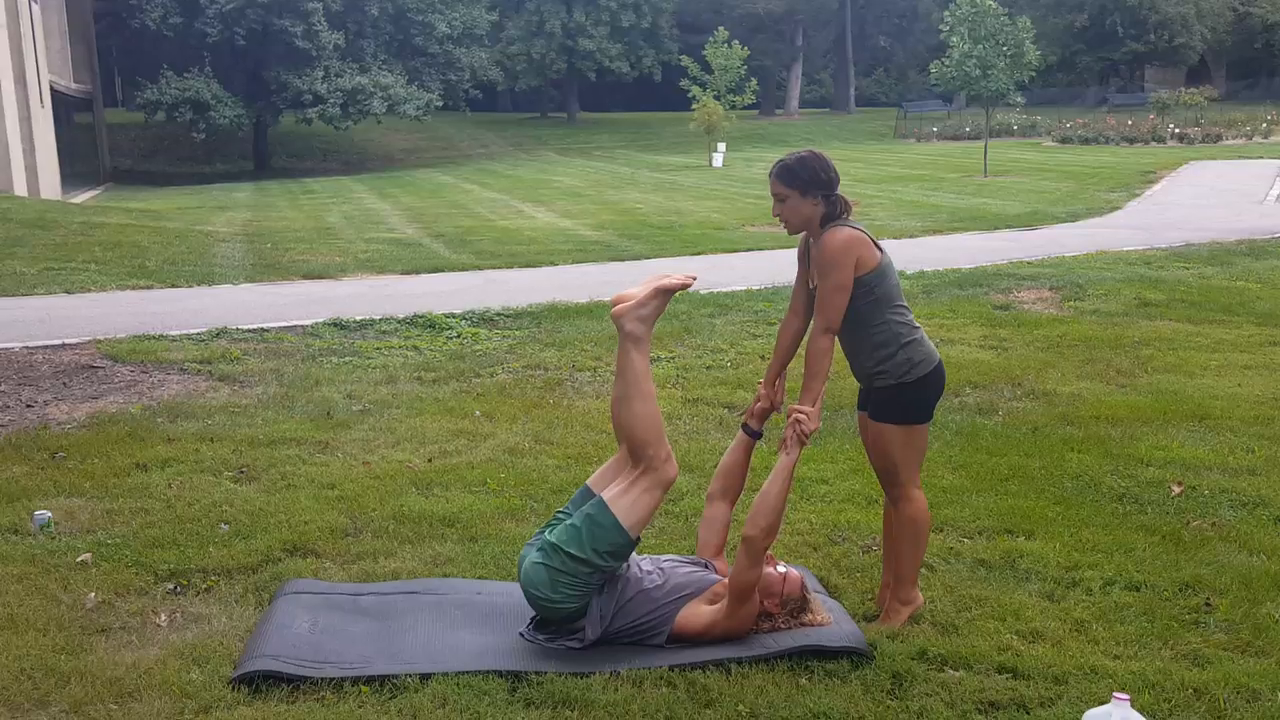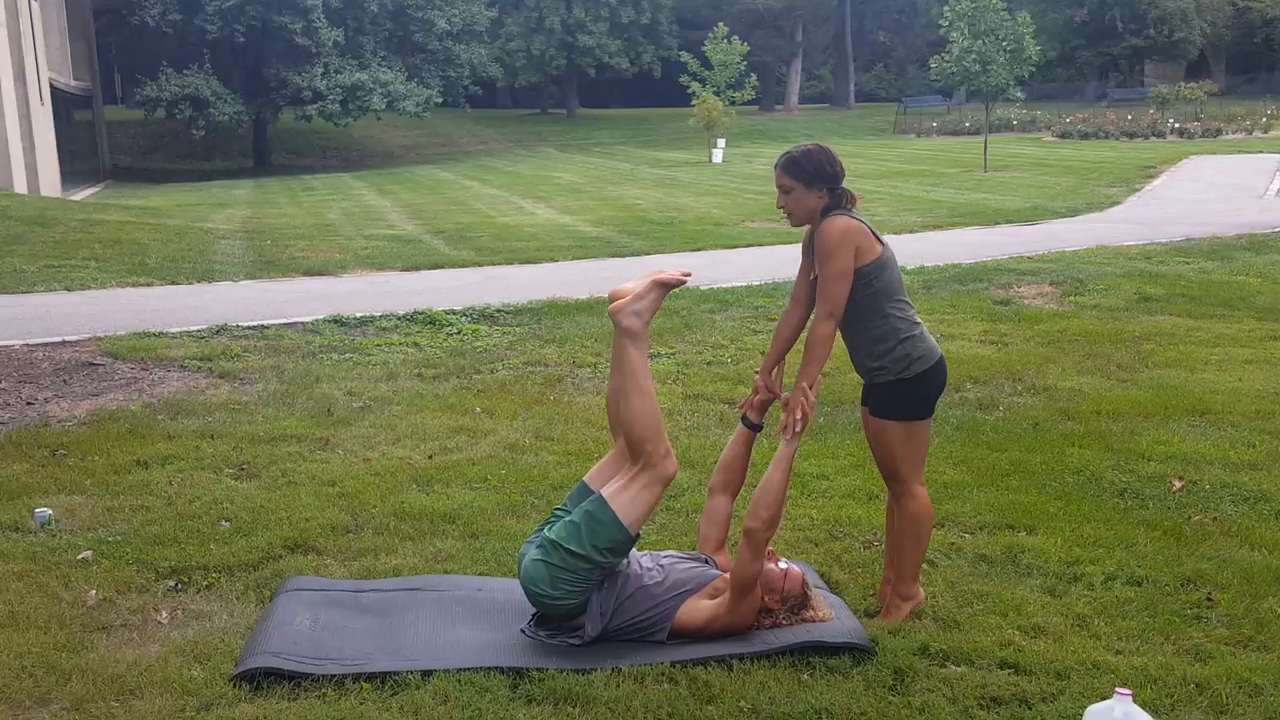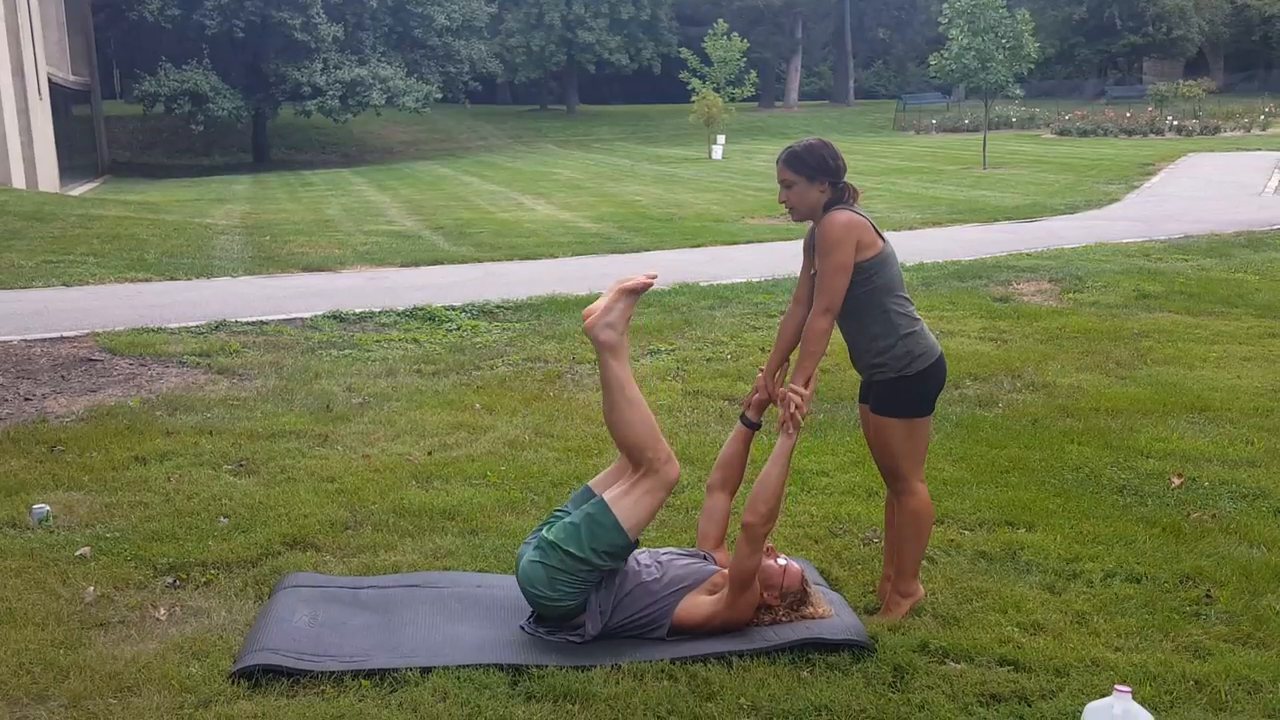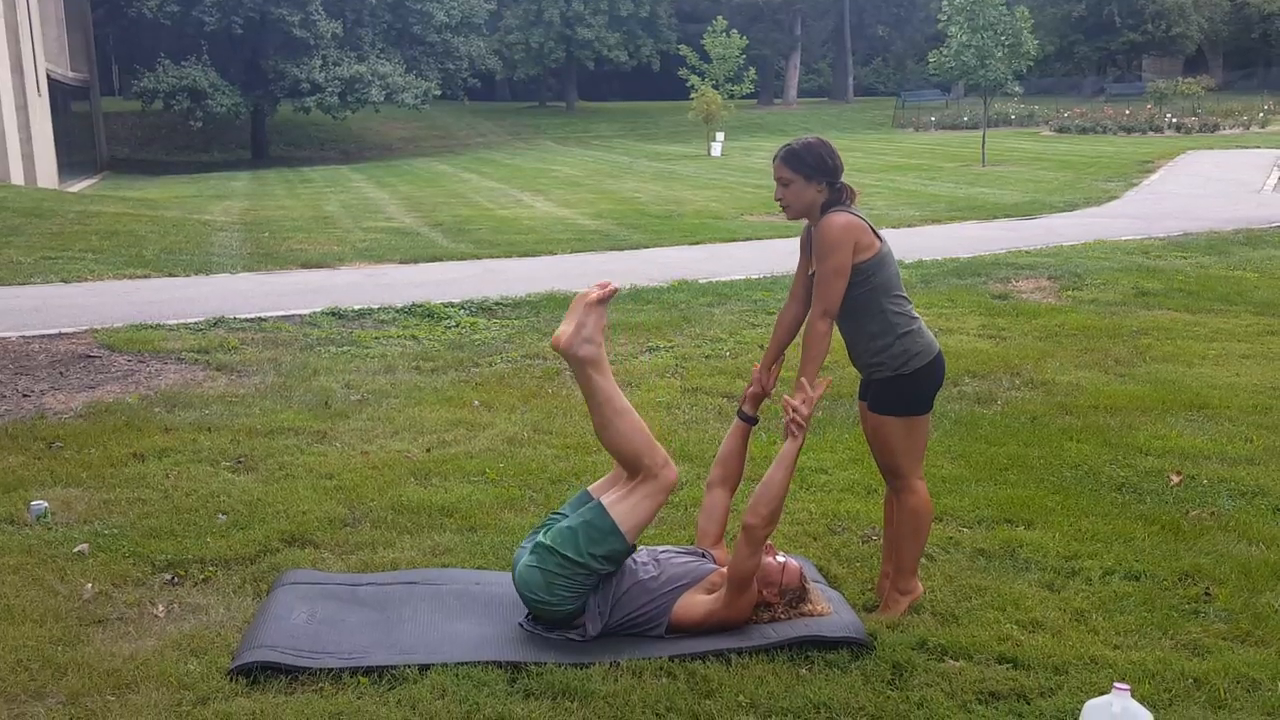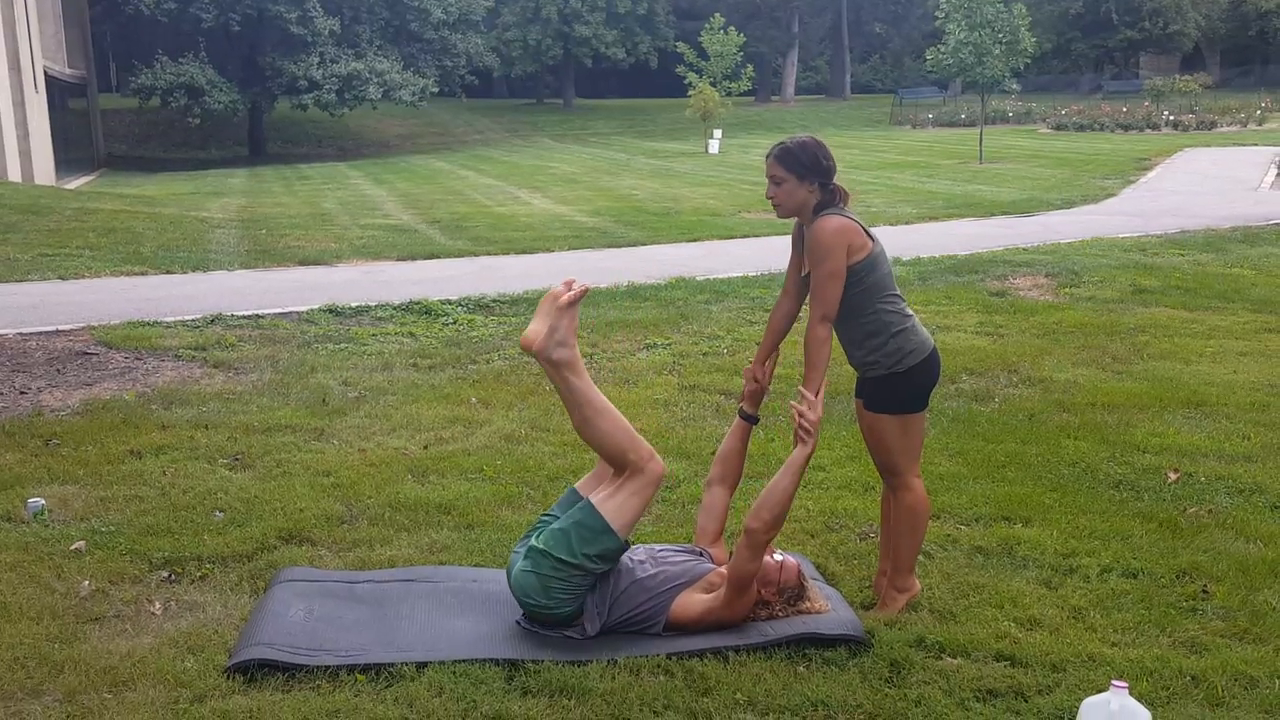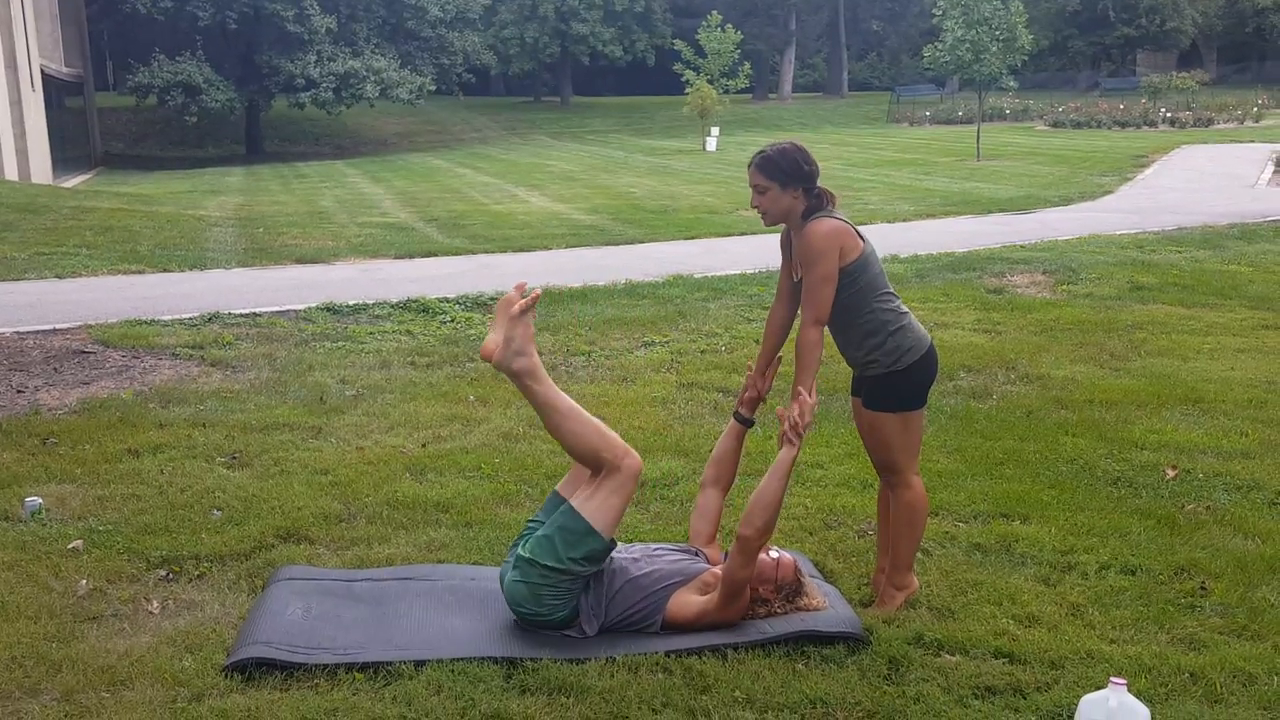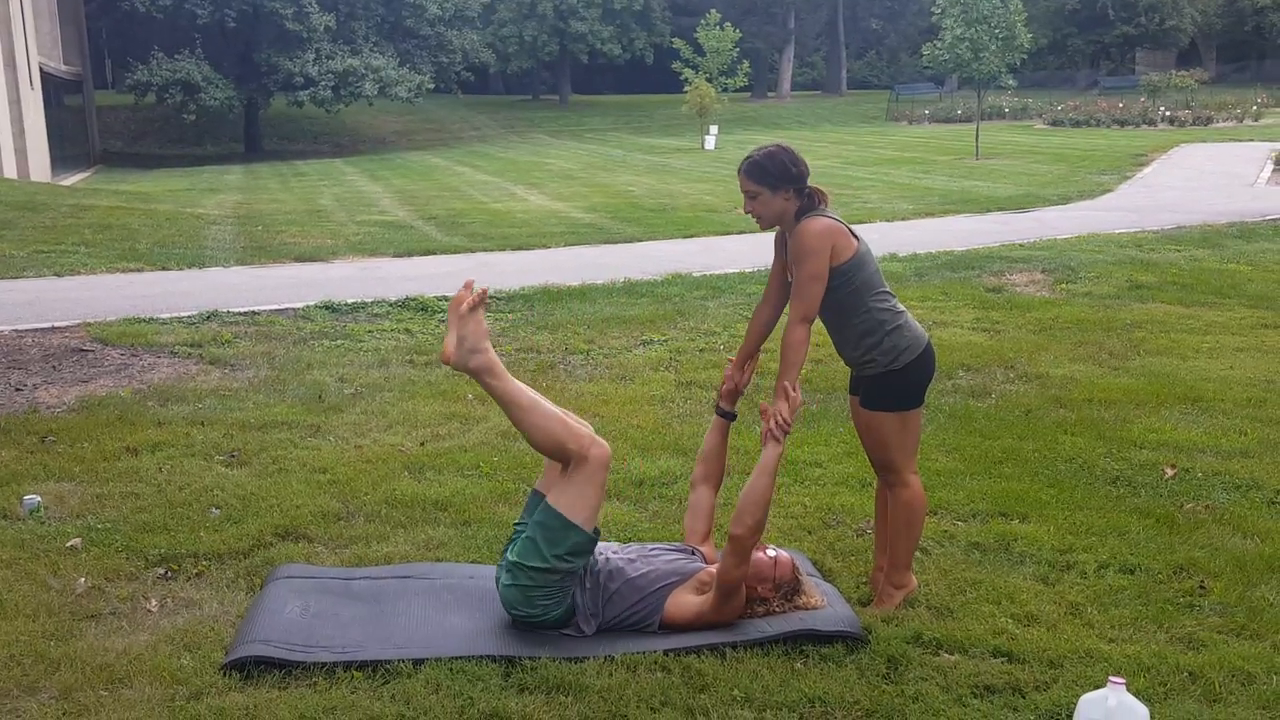
dt=0.2s
person 1, frame 1
left shoulder: (839, 243)
right shoulder: (812, 244)
left elbow: (825, 331)
right elbow: (797, 315)
left wrist: (807, 405)
right wrist: (771, 379)
left hip: (909, 376)
right hip: (879, 378)
left knee: (903, 487)
right knee: (891, 486)
left ankle: (906, 593)
right ankle: (890, 585)
person 1, frame 2
left shoulder: (839, 231)
right shoulder: (816, 237)
left elbow: (827, 318)
right elbow: (799, 307)
left wrist: (803, 390)
right wrist: (766, 371)
left hip: (910, 371)
right hip: (883, 373)
left knee: (907, 484)
right knee: (894, 481)
left ankle: (908, 589)
right ankle: (892, 579)
person 1, frame 3
left shoulder: (840, 226)
right shoulder: (819, 233)
left elbow: (823, 314)
right elbow: (800, 306)
left wrist: (799, 383)
right wrist: (771, 371)
left hip: (909, 369)
right hip: (882, 371)
left knee: (907, 481)
right knee: (892, 479)
left ankle: (908, 586)
right ankle: (891, 577)
person 1, frame 4
left shoulder: (837, 228)
right shoulder: (815, 232)
left elbow: (822, 316)
right elbow: (796, 304)
right wrist: (766, 365)
left hip: (907, 367)
right hip: (881, 369)
left knee: (905, 478)
right knee: (892, 476)
left ankle: (905, 583)
right ankle: (890, 574)
person 1, frame 5
left shoulder: (829, 231)
right shoulder: (806, 229)
left elbow: (821, 322)
right elbow: (788, 300)
left wrist: (810, 398)
right wrist: (760, 361)
left hip: (902, 365)
right hip: (878, 366)
left knee: (903, 476)
right knee: (889, 474)
left ankle: (904, 581)
right ankle: (887, 571)
person 1, frame 6
left shoulder: (820, 234)
right shoulder: (793, 235)
left elbow: (813, 323)
right elbow: (784, 307)
left hip: (901, 361)
right hip: (874, 364)
left knee: (901, 474)
right knee: (885, 471)
left ankle: (902, 578)
right ankle: (885, 568)
person 1, frame 7
left shoulder: (814, 232)
right shoulder: (787, 235)
left elbow: (800, 321)
right elbow: (770, 306)
left wrist: (782, 397)
right wrist: (738, 367)
left hip: (900, 360)
right hip: (871, 363)
left knee: (899, 473)
right knee: (883, 470)
left ankle: (900, 578)
right ankle: (883, 568)
person 2, frame 1
left shoulder: (735, 616)
right shoulder: (714, 573)
left elbow: (756, 536)
right elbow: (719, 497)
left wrist: (789, 456)
right wrist: (753, 425)
left hip: (558, 582)
right hip: (548, 561)
left knee: (656, 467)
right knee: (639, 455)
left ankle: (635, 330)
right ankle: (635, 325)
person 2, frame 2
left shoulder: (736, 611)
right shoulder: (715, 569)
left elbow: (758, 528)
right elbow: (721, 491)
left wrist: (789, 445)
right wrist: (753, 419)
left hip: (558, 578)
right hip: (547, 559)
left knee: (656, 464)
right knee: (634, 450)
left ankle: (633, 327)
right ankle: (631, 323)
person 2, frame 3
left shoulder: (735, 608)
right shoulder: (715, 567)
left elbow: (756, 524)
right elbow: (720, 488)
left wrist: (787, 439)
right wrist: (751, 417)
left hip: (554, 578)
right hip: (544, 559)
left knee: (659, 468)
right knee: (640, 459)
left ankle: (612, 342)
right ankle: (608, 334)
person 2, frame 4
left shoulder: (733, 606)
right shoulder: (712, 564)
left elbow: (756, 526)
right elbow: (719, 485)
left wrist: (793, 443)
right wrist: (748, 411)
left hip: (551, 580)
right hip: (540, 562)
left knee: (657, 472)
right knee: (640, 468)
left ankle: (589, 355)
right ankle: (579, 353)
person 2, frame 5
left shoulder: (731, 605)
right shoulder: (711, 563)
left elbow: (759, 529)
right elbow: (719, 484)
left wrist: (803, 450)
right wrist: (748, 410)
left hip: (548, 584)
right hip: (535, 563)
left knee: (644, 467)
right knee: (624, 461)
left ankle: (563, 357)
right ankle: (552, 354)
person 2, frame 6
left shoulder: (728, 605)
right shoulder: (707, 562)
left elbow: (750, 534)
right elbow: (713, 485)
left wrist: (789, 450)
right wrist: (744, 414)
left hip: (541, 589)
left knee: (622, 464)
right knee: (602, 453)
left ankle: (524, 364)
right ankle: (515, 360)
person 2, frame 7
left shoulder: (725, 604)
right shoulder: (701, 560)
left elbow: (742, 533)
right elbow: (704, 482)
left wrist: (774, 447)
right wrist: (726, 407)
left hip: (541, 596)
right hip: (528, 575)
left knee: (590, 452)
right knee: (575, 440)
left ankle: (482, 362)
right ankle: (478, 358)
